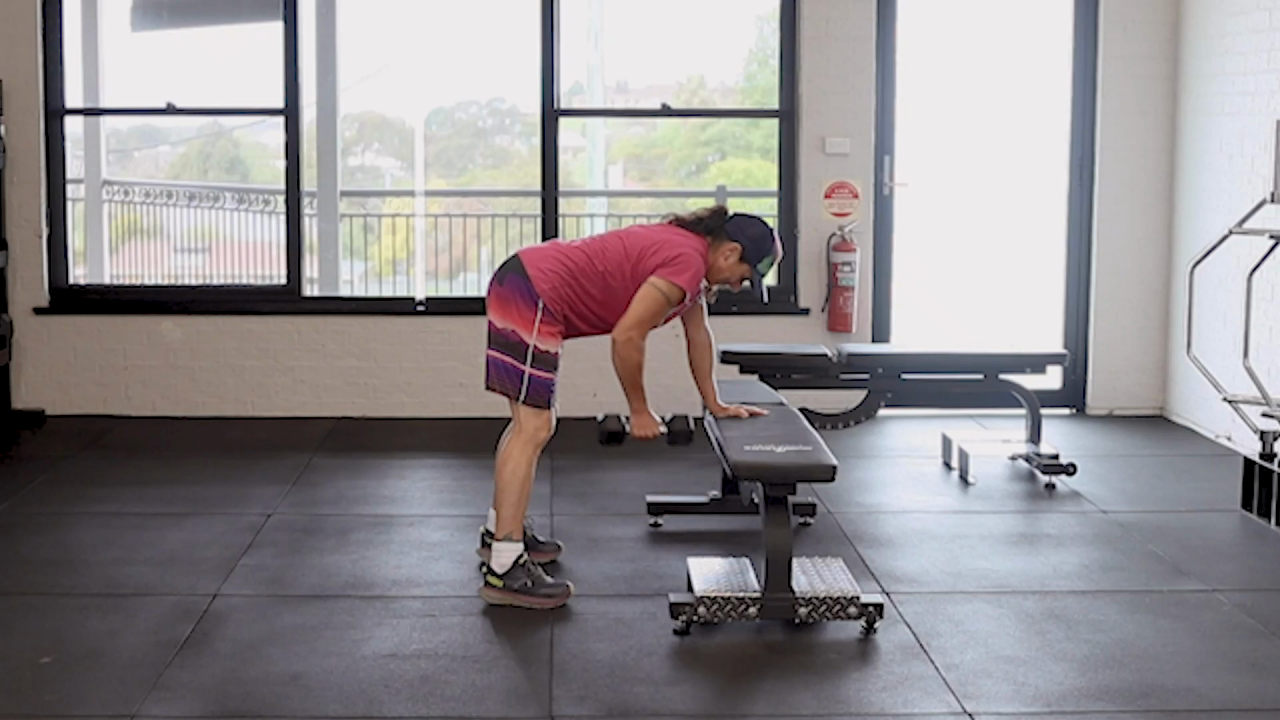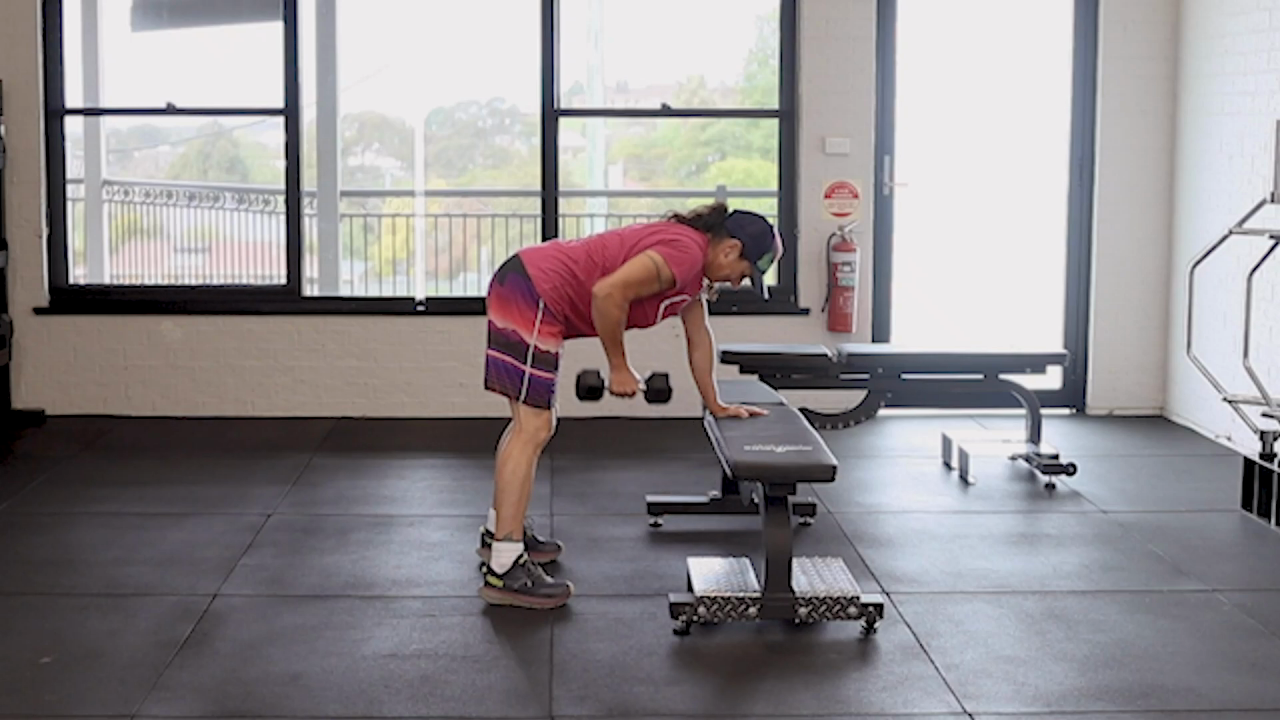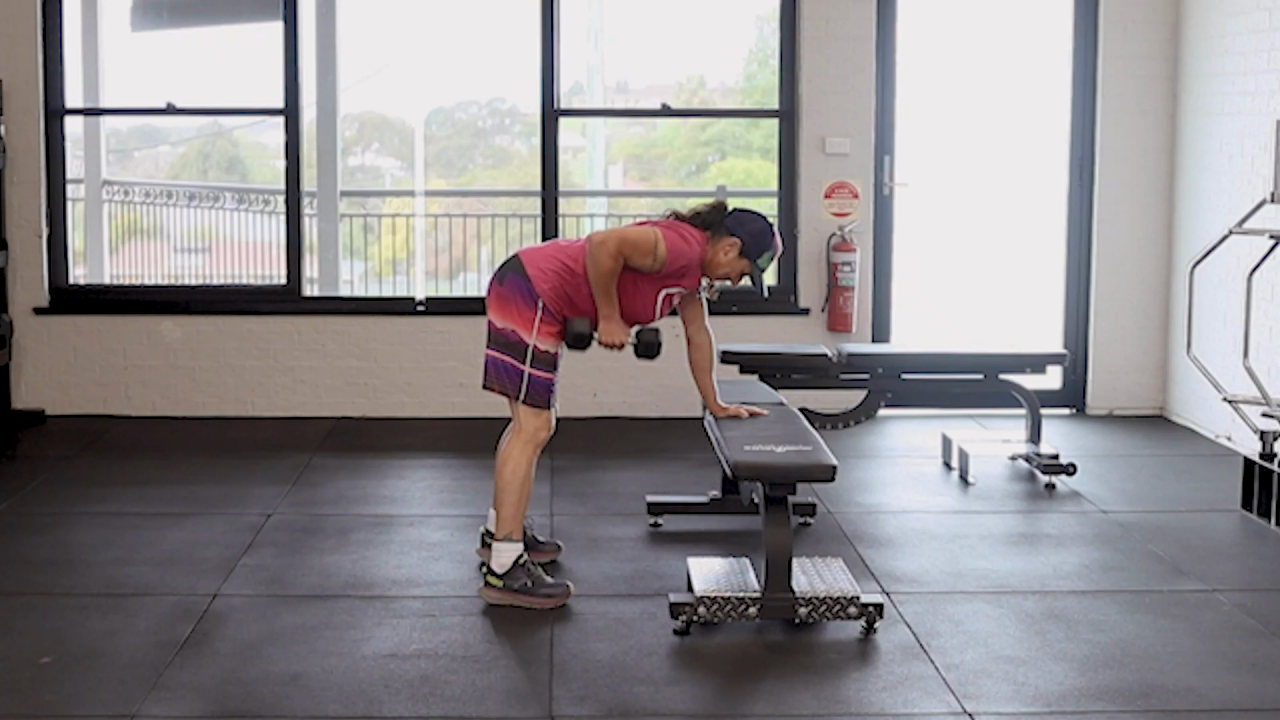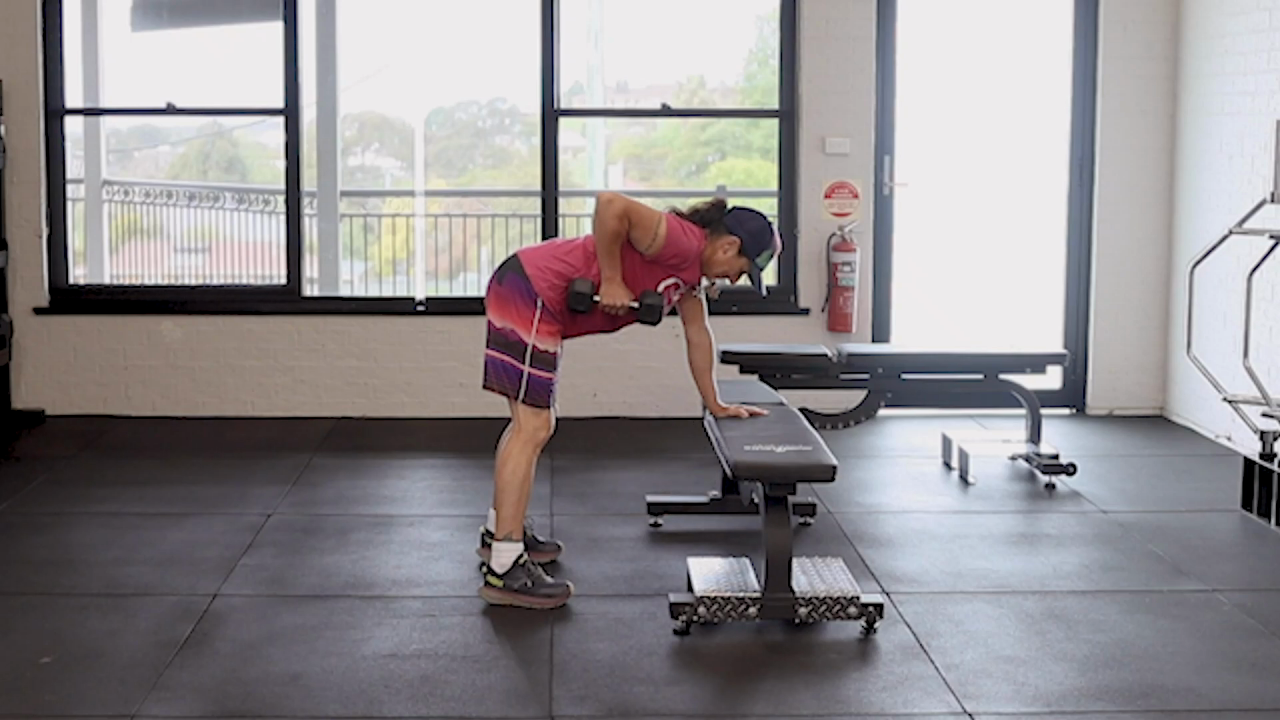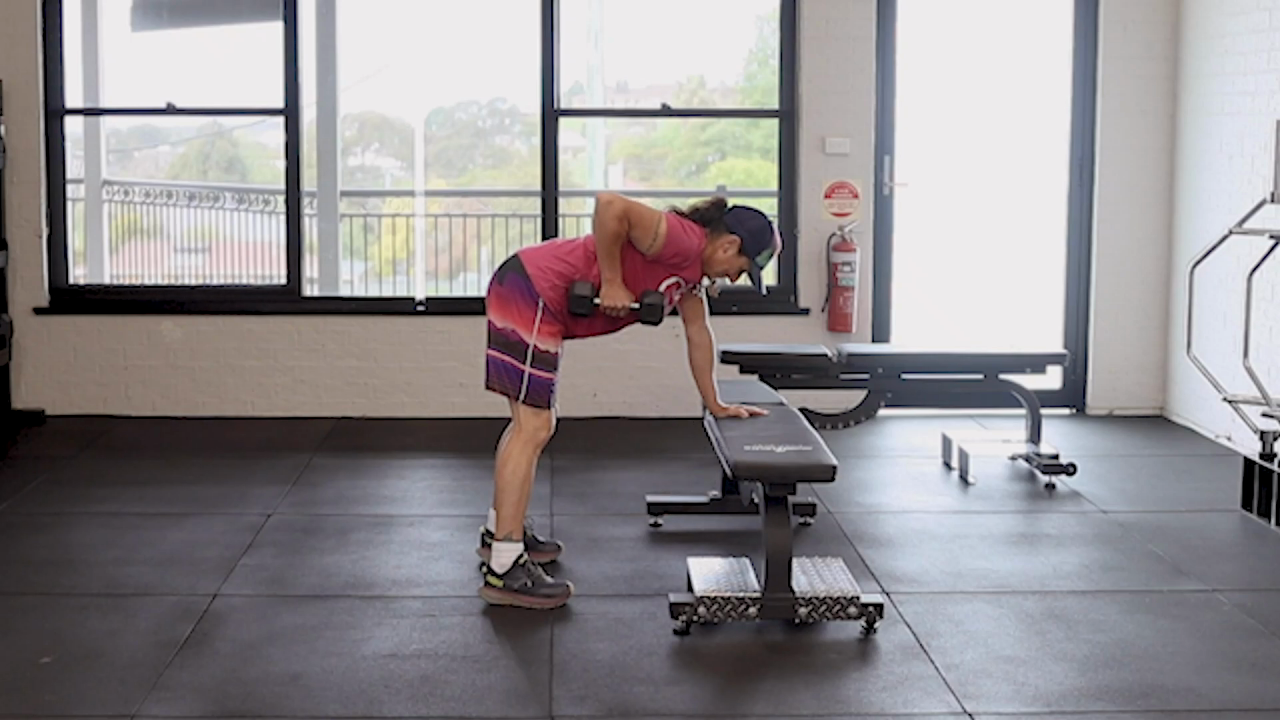
dt=0.2s
person 1, frame 1
left shoulder: (691, 254)
right shoulder: (685, 263)
left elbow: (698, 332)
right elbow: (626, 336)
left wrist: (715, 405)
right wrist: (638, 411)
left hip: (525, 287)
right hip: (531, 294)
left knee: (530, 421)
right knee: (534, 429)
left ankle: (499, 530)
right ankle: (504, 569)
person 1, frame 2
left shoulder: (694, 259)
right shoulder: (683, 255)
left elbow: (698, 333)
right elbow: (606, 292)
left wrist: (715, 404)
right wrist: (619, 368)
left hip: (526, 290)
right hip: (530, 294)
left knee: (531, 420)
right knee: (533, 429)
left ankle: (499, 530)
right ankle: (504, 570)
person 1, frame 3
left shoulder: (692, 263)
right shoulder: (682, 249)
left elbow: (697, 332)
right elbow: (603, 243)
left wrist: (715, 404)
right wrist: (608, 318)
left hip: (526, 292)
right hip: (529, 294)
left knee: (530, 421)
right knee: (533, 430)
left ankle: (499, 530)
right ankle: (504, 570)
person 1, frame 4
left shoulder: (692, 264)
right shoulder: (681, 243)
left elbow: (697, 333)
right elbow: (611, 204)
left wrist: (715, 404)
right wrist: (612, 281)
left hip: (528, 293)
right hip: (528, 292)
left knee: (529, 422)
right knee: (533, 430)
left ankle: (499, 531)
right ankle: (504, 569)
person 1, frame 5
left shoulder: (692, 263)
right shoulder: (681, 242)
left elbow: (697, 332)
right elbow: (610, 205)
left wrist: (714, 404)
right wrist: (612, 281)
left hip: (529, 293)
right hip: (529, 293)
left knee: (531, 422)
right knee: (534, 429)
left ankle: (500, 530)
right ankle: (504, 570)
